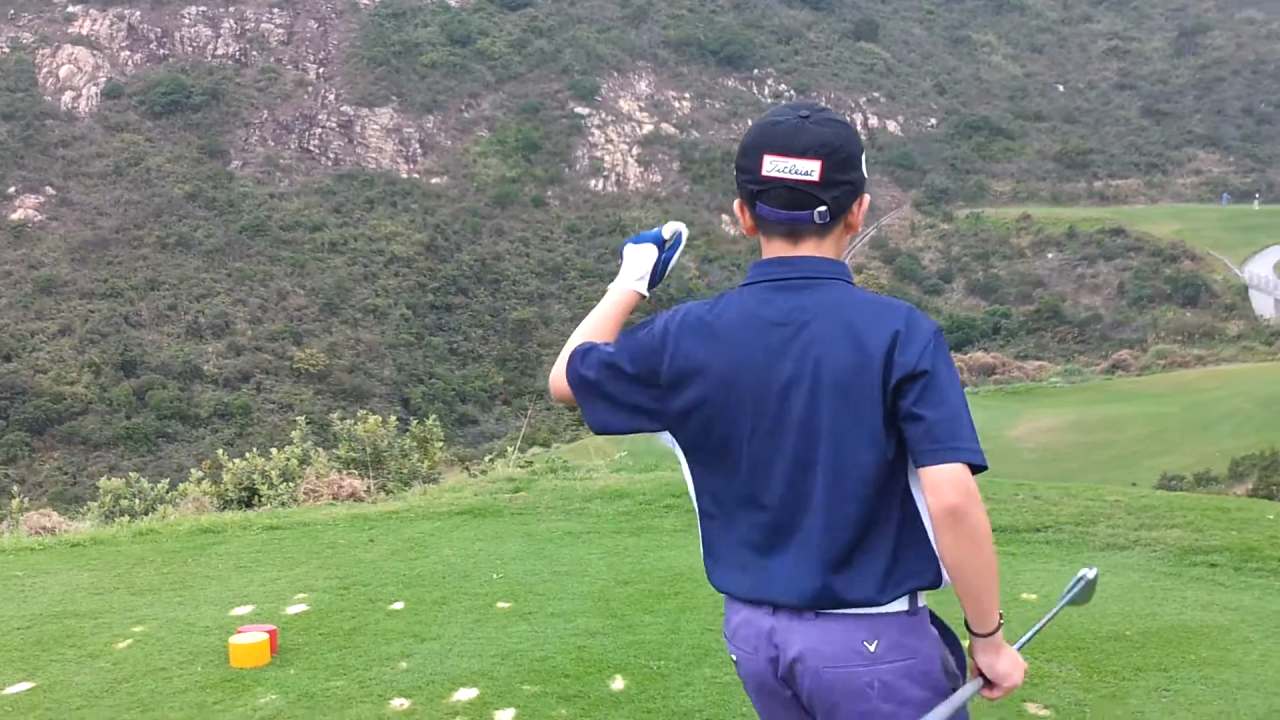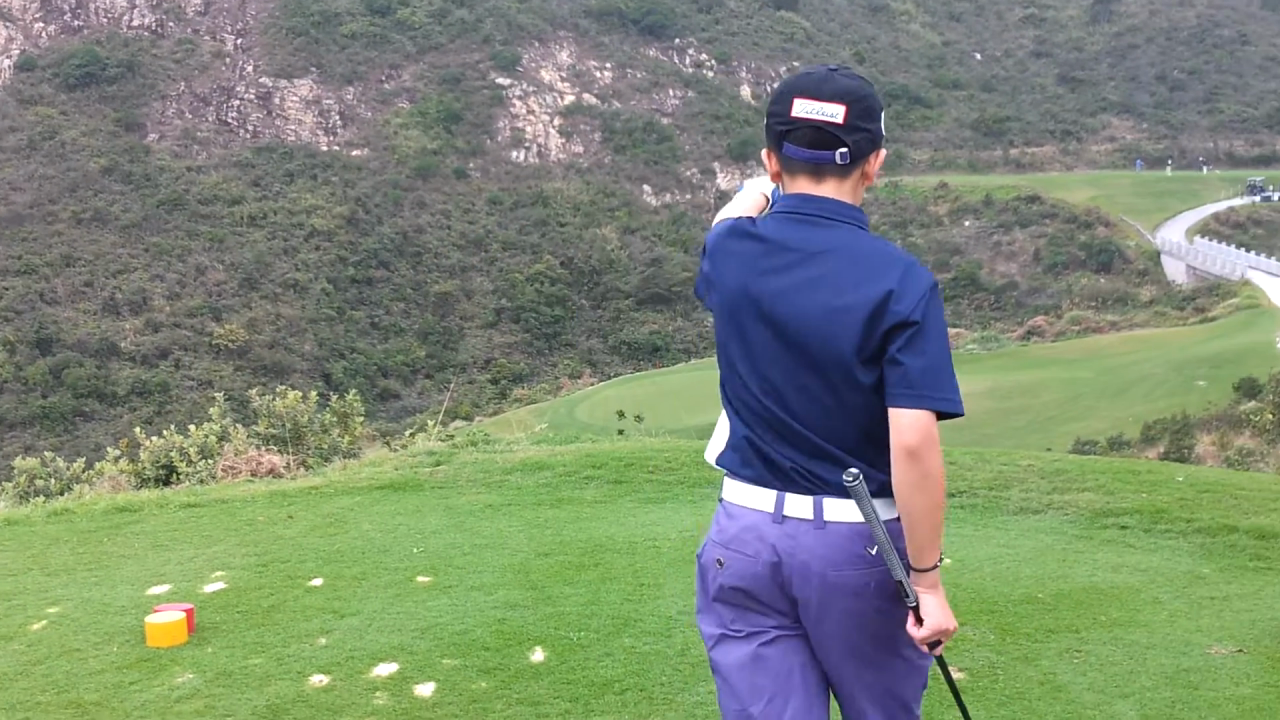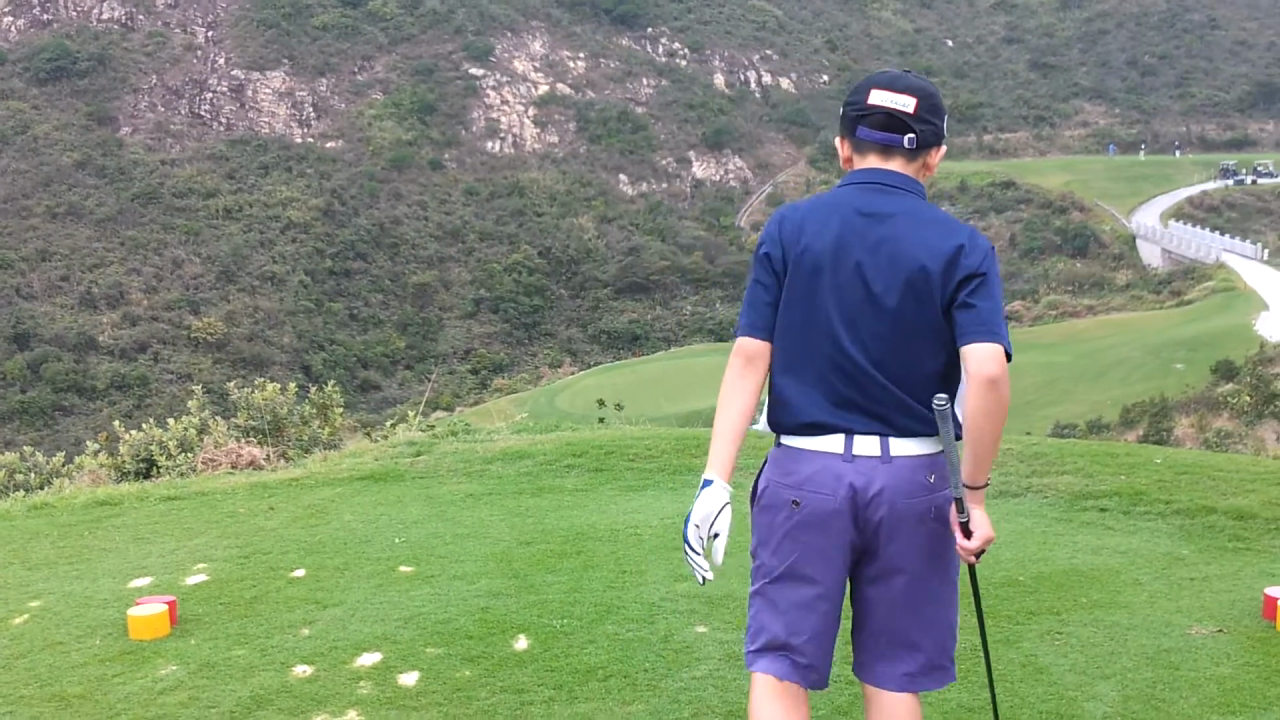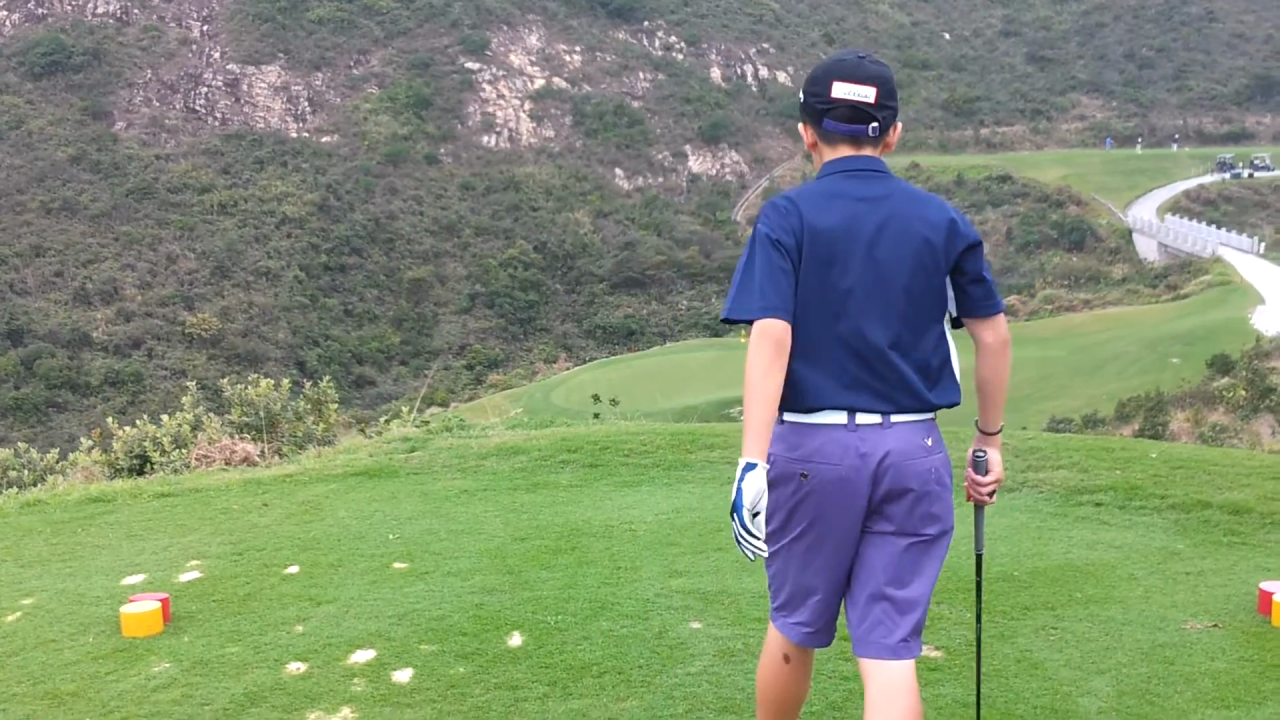
dt=0.4s
person 1, frame 1
left shoulder: (691, 336)
right shoulder: (901, 334)
left elbow: (566, 378)
right elbow: (951, 500)
left wrist: (631, 279)
right wrist: (988, 634)
left hip: (753, 630)
right hip: (873, 641)
person 1, frame 2
left shoulder: (730, 252)
right shoulder: (900, 282)
right elbow: (914, 444)
left wrist: (759, 187)
right wrist: (928, 579)
left hip: (745, 534)
right hip: (858, 545)
person 1, frame 3
left shoulder: (790, 226)
right shoulder: (962, 245)
left elbow: (750, 356)
right elbow: (987, 373)
left wrist: (715, 478)
right wrist: (975, 495)
left hip: (803, 472)
right hip: (911, 478)
person 1, frame 4
left shoulder: (786, 216)
right shoulder: (941, 221)
left elbow: (770, 338)
right elbow: (993, 337)
left wrist: (752, 459)
right wrist: (991, 442)
left hip: (811, 447)
right hip: (911, 451)
left knee: (794, 628)
right knee: (887, 651)
